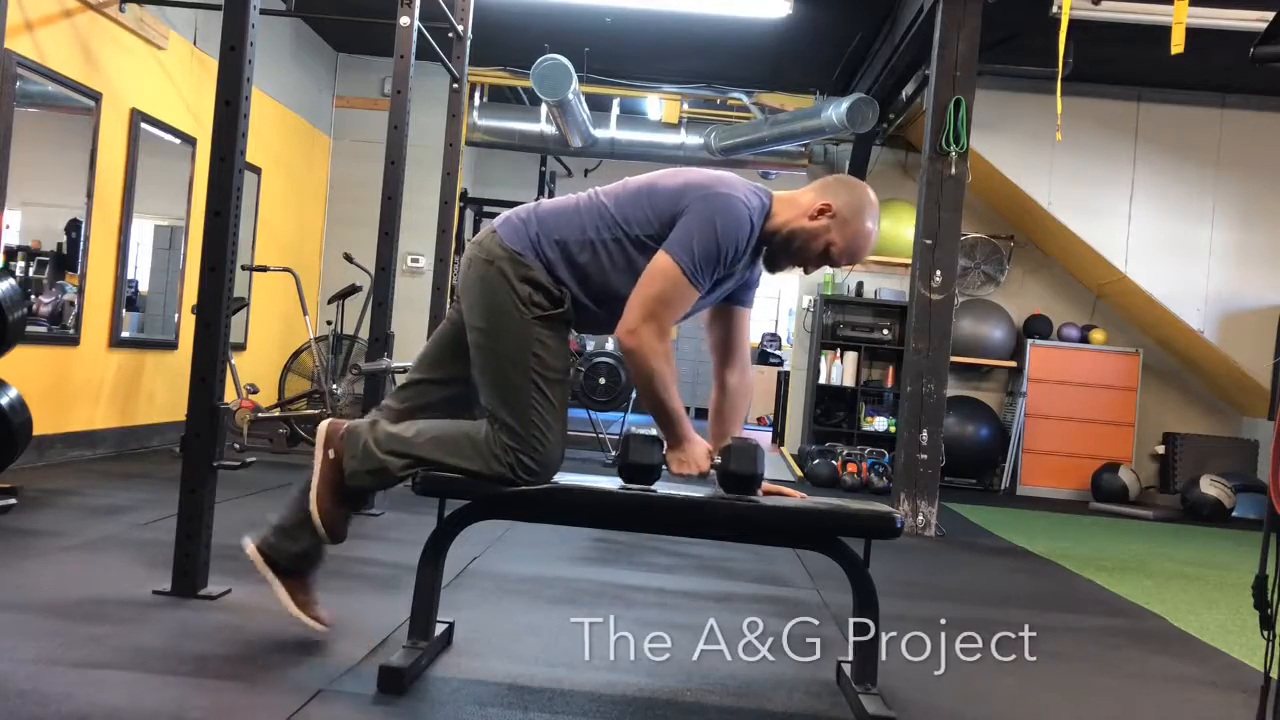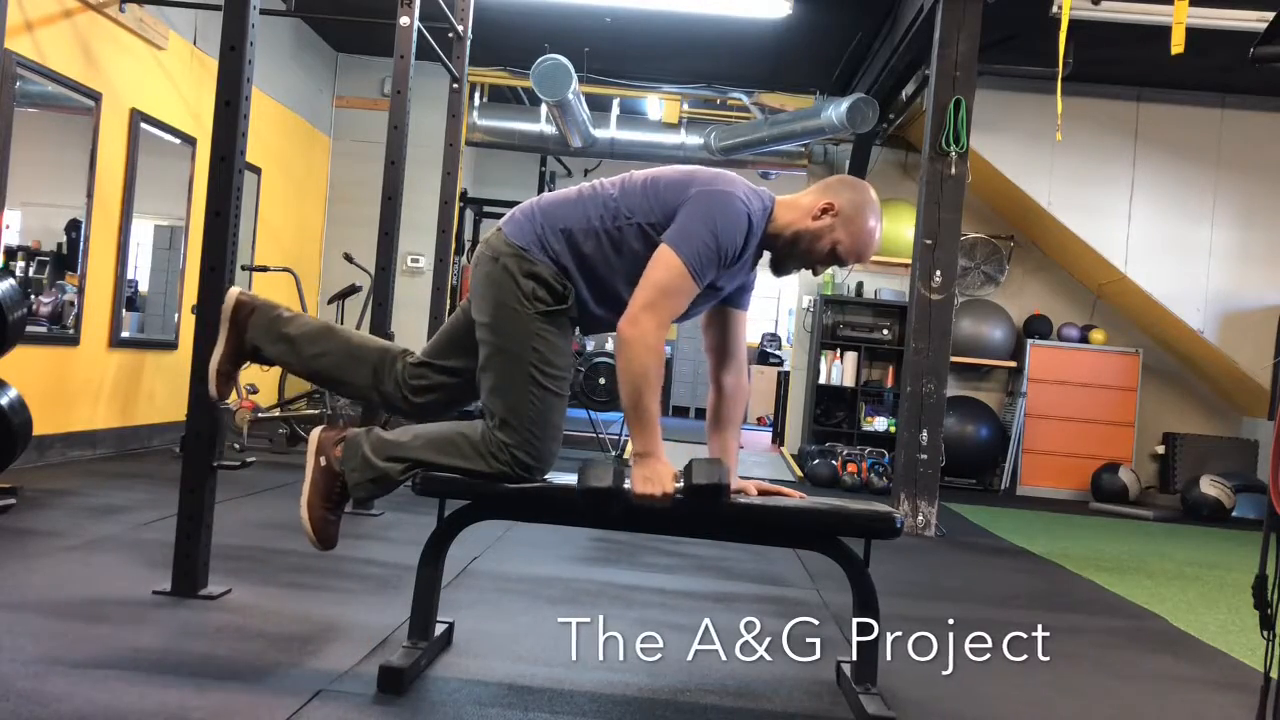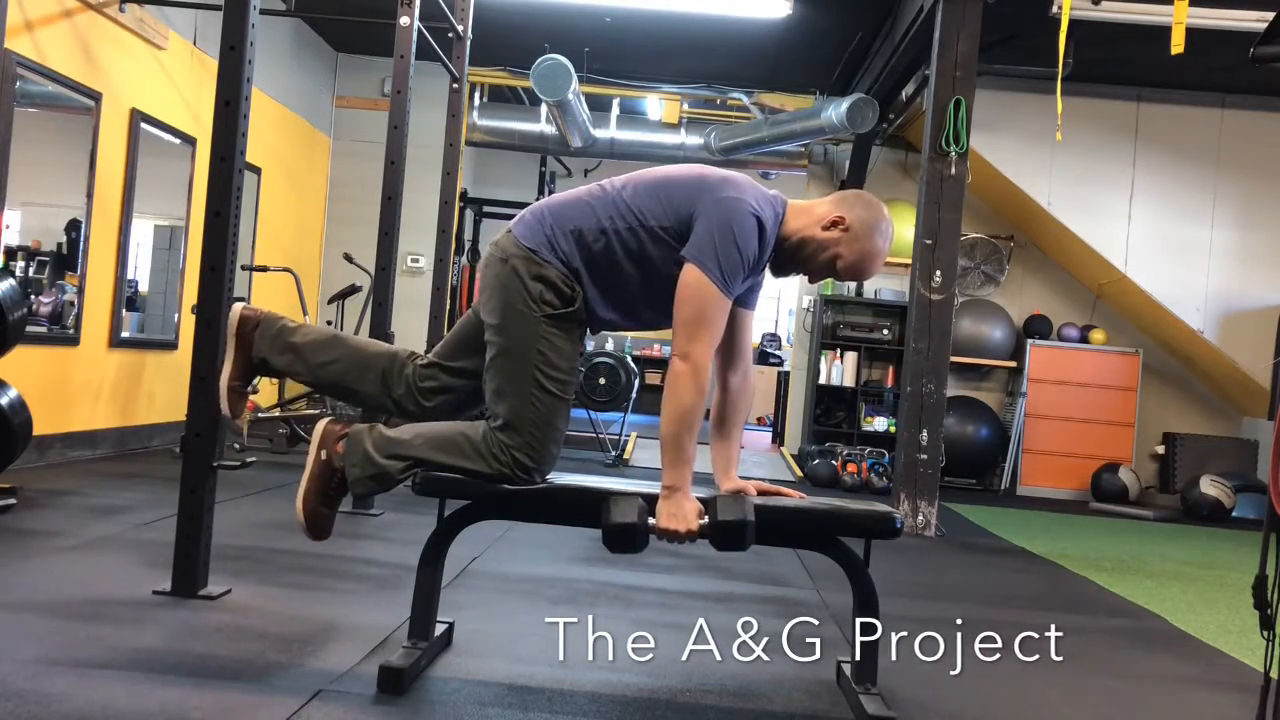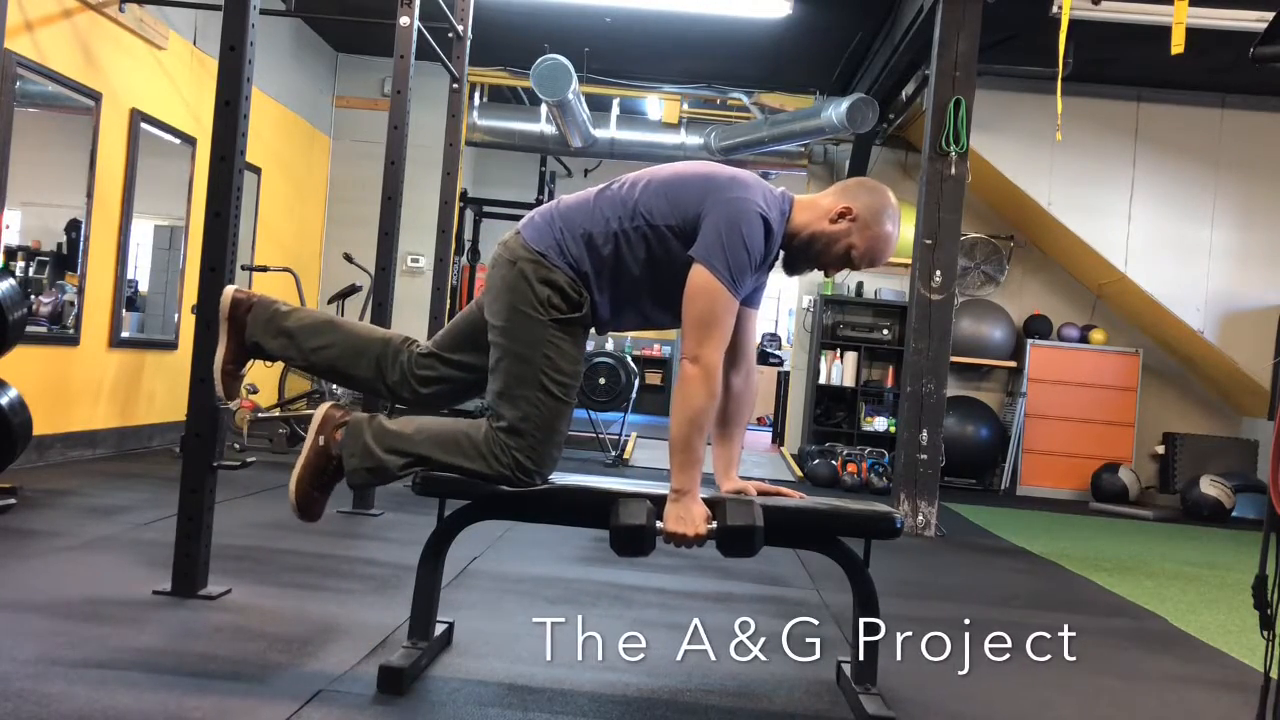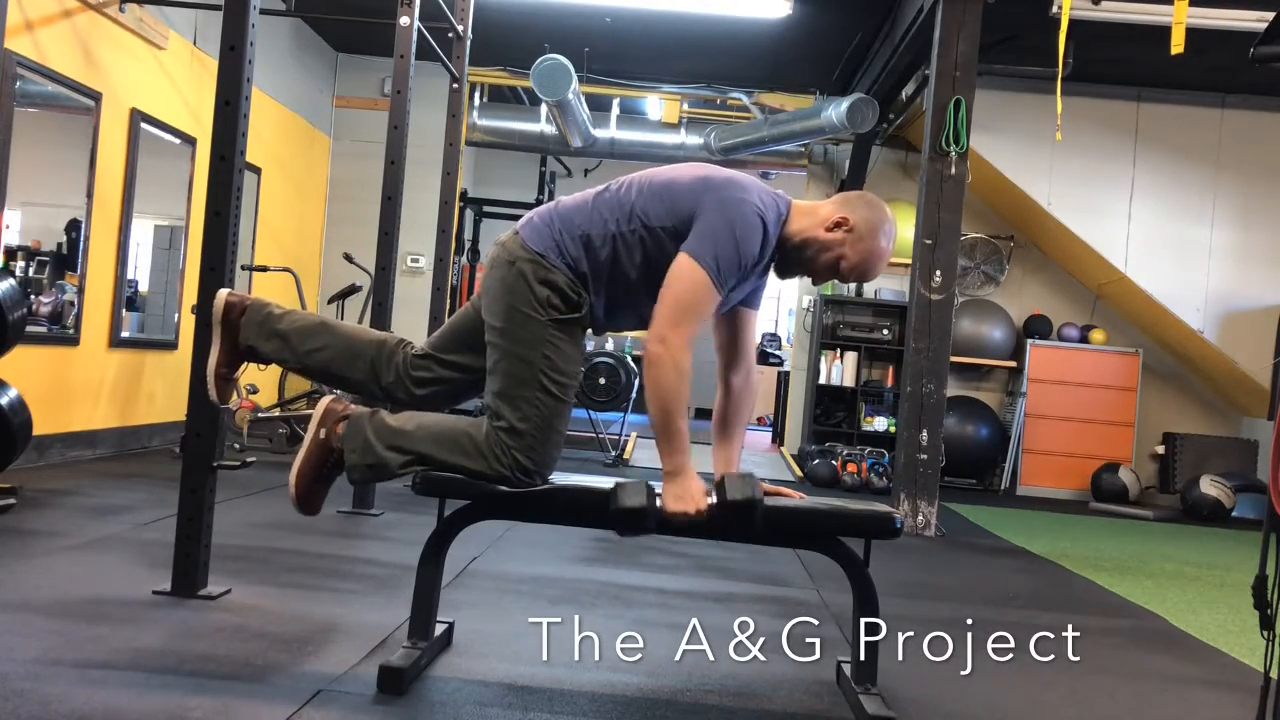
dt=1s
person 1, frame 1
left shoulder: (749, 243)
right shoulder: (728, 213)
left elbow: (733, 367)
right elbow: (638, 332)
right wrist: (681, 440)
left hip: (505, 271)
right hip: (519, 272)
left knee: (414, 415)
right knee: (528, 456)
left ankle: (287, 548)
right ankle: (353, 447)
person 1, frame 2
left shoulder: (747, 248)
right shoulder: (729, 213)
left elbow: (729, 367)
right elbow: (639, 325)
left wrist: (727, 469)
right wrist: (648, 457)
left hip: (526, 274)
right hip: (529, 265)
left knee: (413, 388)
right knee: (523, 451)
left ankle: (258, 325)
right ankle: (348, 457)
person 1, frame 3
left shoulder: (756, 241)
right shoulder: (739, 219)
left elbow: (735, 368)
right elbow: (691, 360)
left wrist: (728, 473)
right wrist: (675, 491)
left hip: (538, 275)
right hip: (540, 269)
left knee: (422, 391)
right knee: (524, 453)
left ankle: (264, 338)
right ankle: (350, 453)
person 1, frame 4
left shoulder: (762, 235)
right shoulder: (745, 217)
left elbow: (738, 367)
right elbow: (700, 362)
left wrist: (728, 474)
right wrist: (683, 495)
left hip: (541, 277)
right hip: (547, 272)
left knee: (417, 377)
right knee: (522, 455)
left ankle: (254, 320)
right ankle: (348, 443)
person 1, frame 5
left shoulder: (761, 241)
right shoulder: (742, 218)
left elbow: (738, 369)
right elbow: (667, 342)
left wrist: (728, 469)
right wrist: (677, 473)
left hip: (538, 275)
right hip: (544, 272)
left knee: (412, 377)
right knee: (523, 456)
left ankle: (249, 322)
right ankle: (350, 436)
